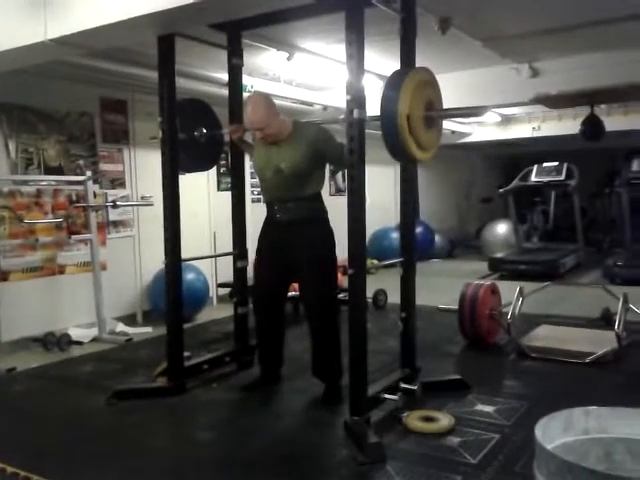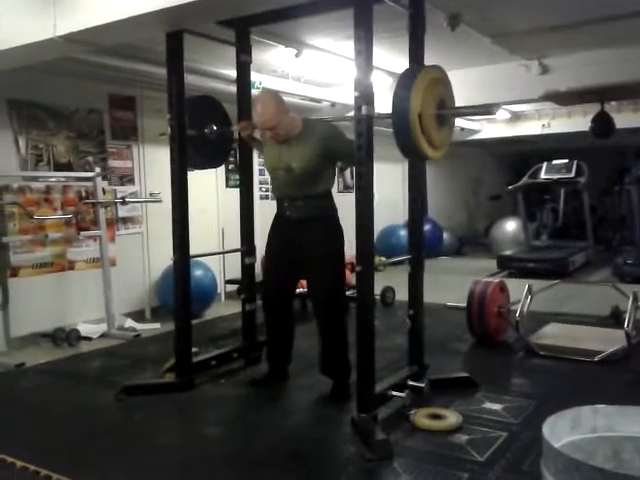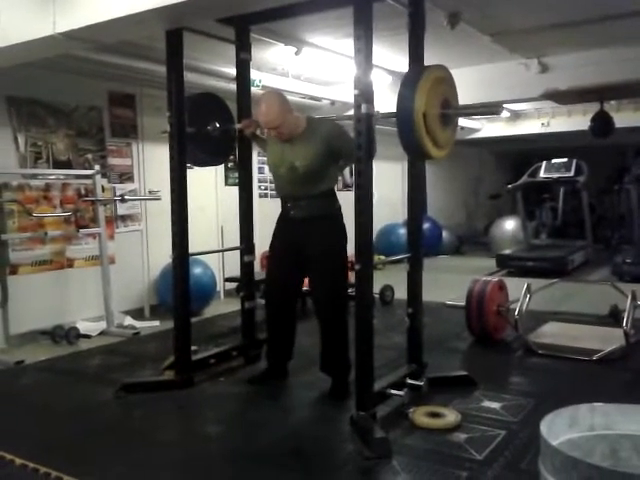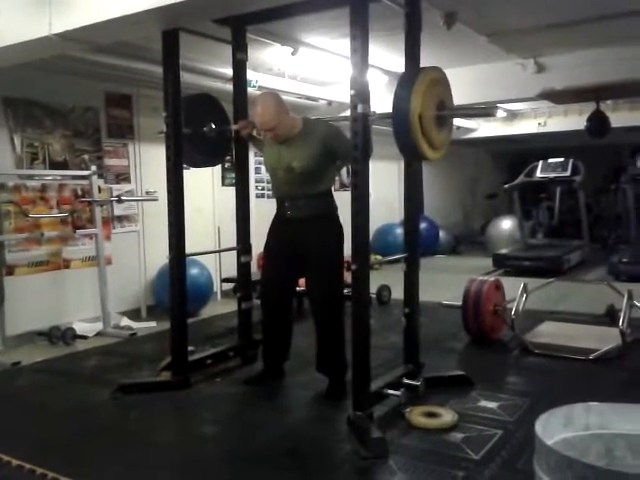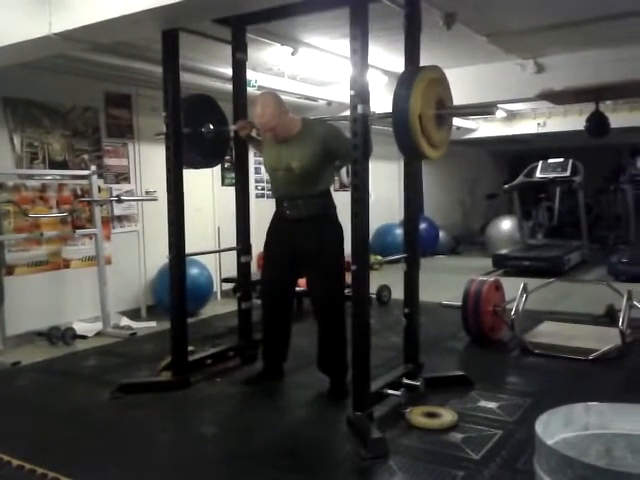
dt=0.4s
person 1, frame 1
left shoulder: (311, 135)
right shoulder: (259, 140)
left elbow: (346, 161)
right wrist: (240, 142)
left hip: (310, 225)
right hip: (274, 225)
left knee: (320, 306)
right knee: (264, 301)
left ankle: (331, 379)
right ankle: (269, 371)
person 1, frame 2
left shoulder: (322, 133)
right shoulder: (269, 137)
left elbow: (356, 157)
right wrist: (249, 139)
left hip: (319, 222)
right hip: (284, 222)
left knee: (328, 303)
right knee: (273, 298)
left ankle: (339, 377)
right ankle: (277, 367)
person 1, frame 3
left shoulder: (326, 132)
right shoulder: (272, 136)
left elbow: (360, 154)
left wrist: (351, 147)
right wrist: (253, 136)
left hip: (323, 221)
right hip: (288, 220)
left knee: (329, 302)
right knee: (276, 296)
left ankle: (339, 375)
right ankle: (276, 364)
person 1, frame 4
left shoulder: (322, 133)
right shoulder: (269, 137)
left wrist: (330, 170)
right wrist: (249, 137)
left hip: (319, 221)
right hip: (284, 221)
left knee: (325, 301)
right knee: (272, 296)
left ankle: (335, 375)
right ankle: (273, 365)
person 1, frame 5
left shoulder: (322, 133)
right shoulder: (268, 136)
left elbow: (355, 155)
right wrist: (247, 138)
left hip: (319, 222)
right hip: (282, 221)
left knee: (327, 302)
right knee: (272, 296)
left ankle: (337, 375)
right ankle: (272, 365)
